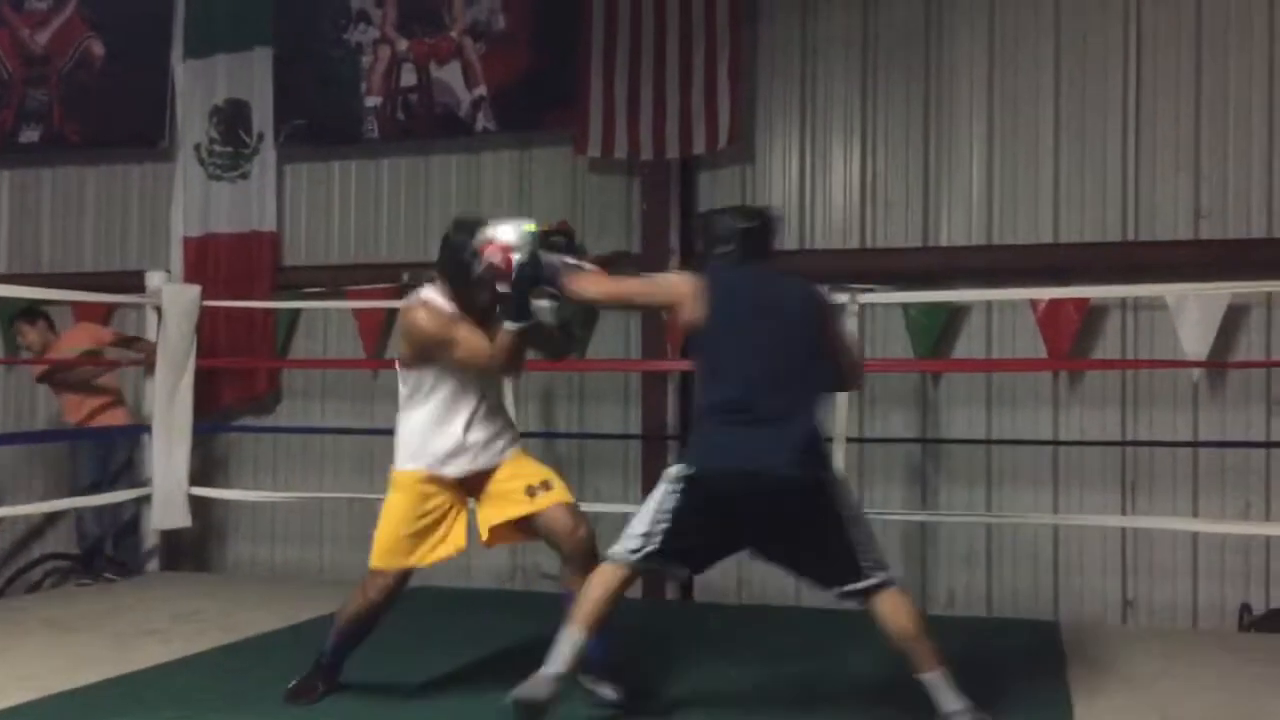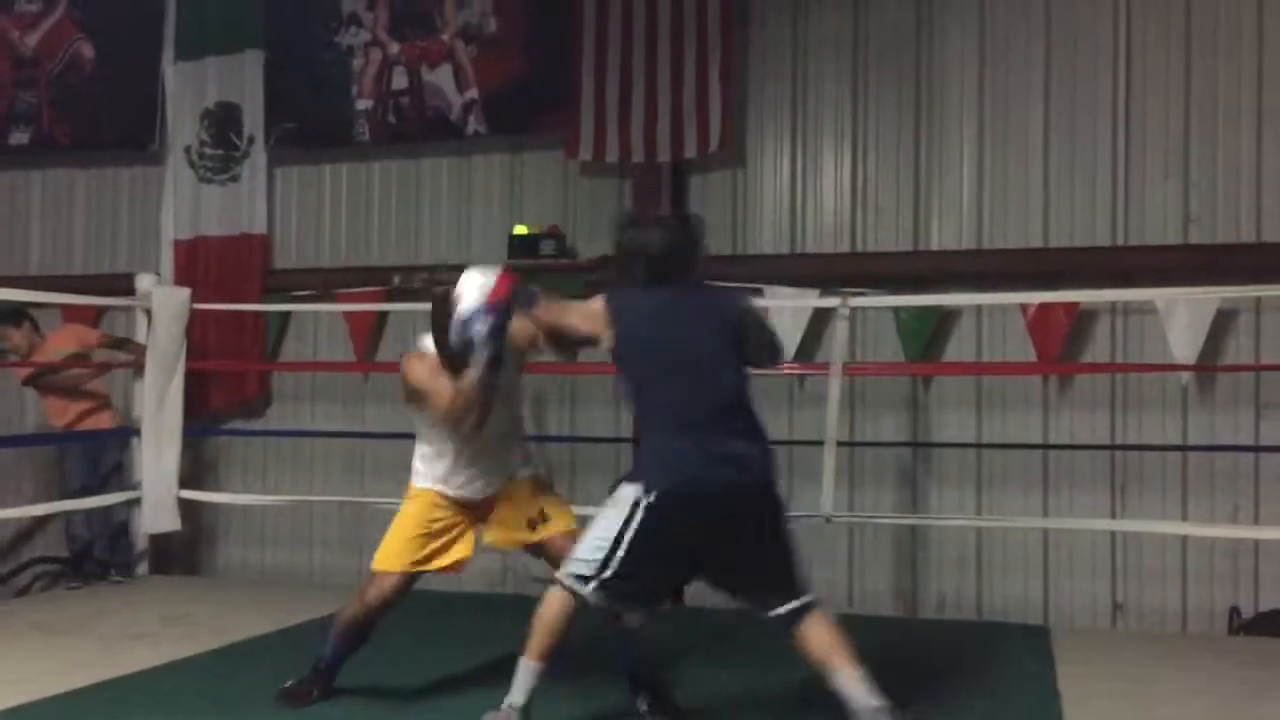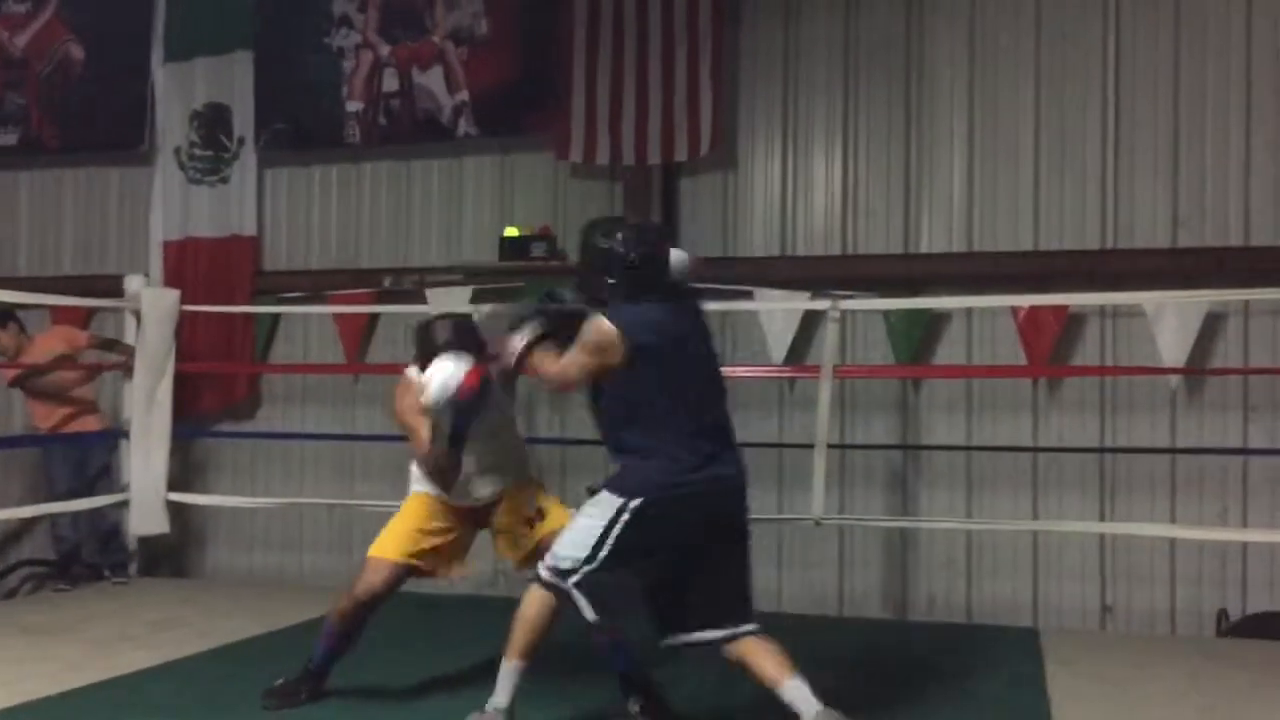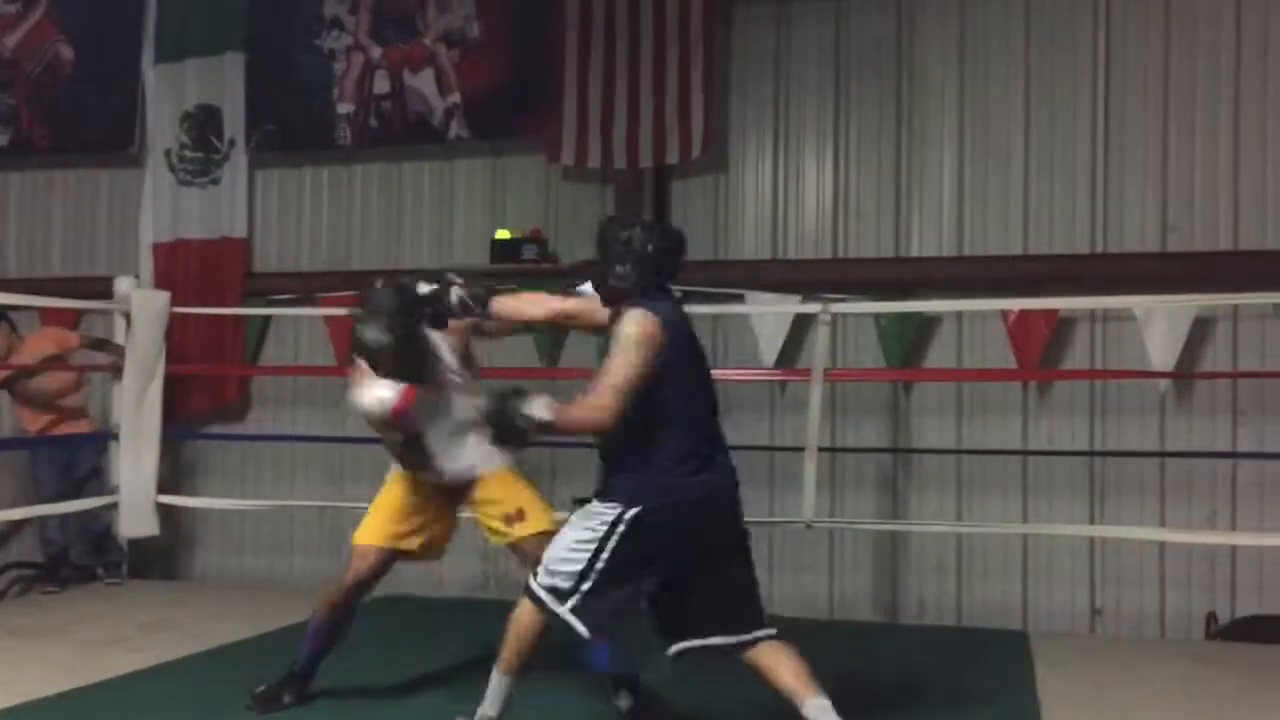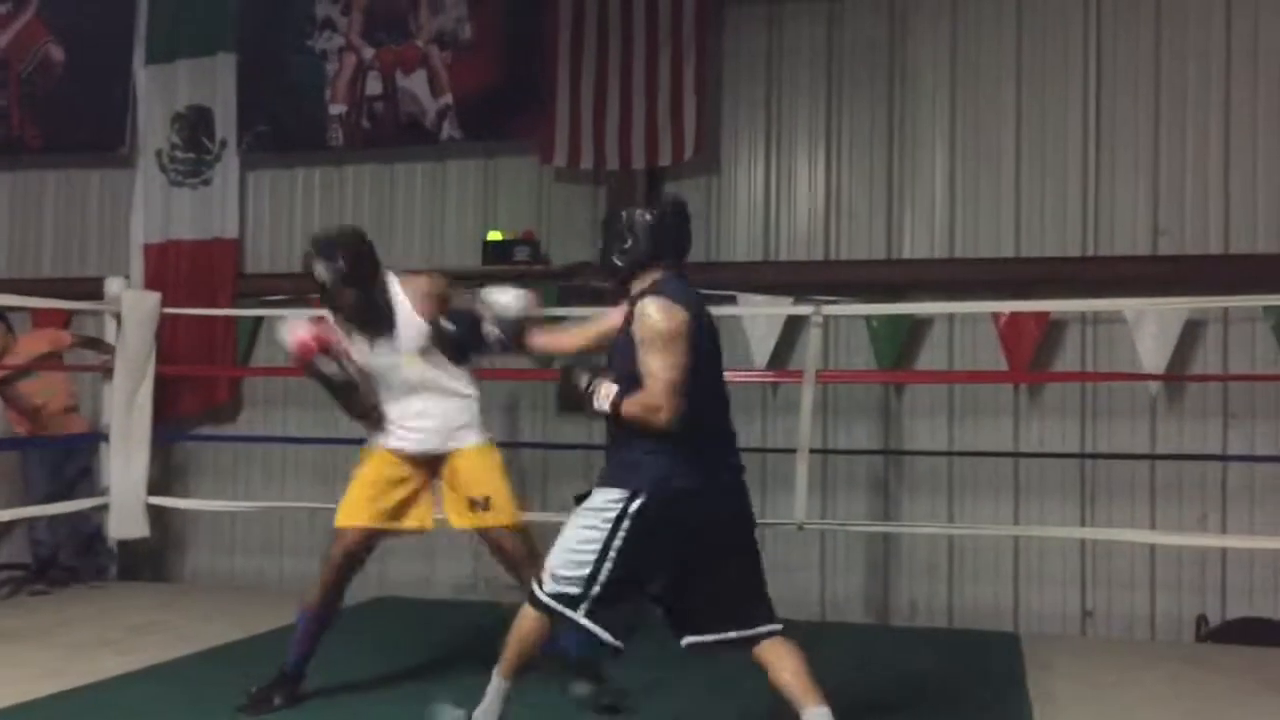
dt=0.1s
person 1, frame 1
left shoulder: (698, 289)
right shoulder: (808, 299)
left elbow: (604, 290)
right elbow: (847, 373)
left wrist: (556, 267)
left hip: (716, 471)
right hip: (801, 472)
left knee: (622, 562)
right knee: (872, 585)
left ankle: (551, 677)
person 1, frame 2
left shoulder: (614, 308)
right shoulder: (726, 305)
left elbow: (550, 316)
right elbow: (768, 354)
left hip: (670, 487)
right hip: (747, 480)
left knee: (571, 581)
right knee: (795, 609)
person 1, frame 3
left shoulder: (609, 326)
right shoulder: (680, 303)
left elbow: (558, 374)
left wrist: (521, 347)
left hip: (655, 491)
right hip: (719, 490)
left knee: (553, 578)
right knee: (730, 631)
person 1, frame 4
left shoulder: (640, 322)
right shoulder: (652, 309)
left elbow: (600, 415)
right elbow: (553, 306)
left wrist: (535, 412)
right wrist: (474, 301)
left hip: (647, 499)
right hip: (712, 501)
left knee: (542, 594)
right knee: (748, 636)
person 1, frame 5
left shoulder: (657, 309)
right shoulder: (674, 301)
left elbow: (662, 410)
right elbow: (579, 338)
left wrist: (601, 393)
right wrist: (512, 336)
left hip: (651, 492)
right hip: (717, 493)
left knee: (546, 596)
right knee: (757, 629)
person 2, frame 1
left shoulder: (491, 302)
right shoulder: (424, 315)
right elbow: (497, 360)
right wrist: (513, 295)
left hip: (496, 455)
right hip: (425, 468)
left knee: (579, 541)
right knee: (380, 588)
left ankle: (598, 668)
right ankle: (325, 667)
person 2, frame 2
left shoulder: (508, 339)
right shoulder: (420, 365)
right elbow: (464, 413)
right wrist: (484, 348)
left hip: (509, 481)
right hip: (440, 492)
right knee: (379, 594)
right ankle: (321, 674)
person 2, frame 3
left shoulder: (497, 365)
right shoulder: (409, 390)
right elbow: (442, 477)
right wrist: (451, 419)
left hip: (509, 489)
right hip: (439, 496)
right knee: (366, 592)
right ankle: (311, 675)
person 2, frame 4
left shoulder: (452, 338)
right shoulder: (367, 376)
right elbow: (417, 462)
right wrist: (396, 430)
left hip: (486, 468)
right hip: (418, 479)
right knee: (353, 580)
right ankle: (298, 677)
person 2, frame 5
left shoulder: (419, 294)
right shoulder: (331, 332)
left elbow: (474, 339)
right elbow: (369, 416)
right wrist: (330, 375)
left hip: (462, 442)
right hip: (396, 448)
left knee: (518, 553)
right knee: (340, 559)
left ankle: (578, 661)
right ankle: (289, 676)
person 3, frame 1
left shoulder: (84, 332)
right shoulder: (43, 365)
left elbow: (126, 341)
right elbow: (75, 379)
left wrist: (153, 350)
right wrist: (107, 366)
left hip: (119, 425)
right hip: (85, 433)
left knee: (121, 494)
right knee: (88, 497)
left ankle: (125, 561)
right ankle: (92, 564)
person 3, frame 2
left shoulder: (70, 334)
right shoulder: (28, 369)
left elbow: (114, 342)
right elbow: (60, 383)
left wrist: (143, 352)
right wrist: (97, 371)
left hip: (105, 428)
right hip: (72, 437)
left knee: (113, 496)
right knee: (78, 500)
left ankle: (120, 563)
right ankle: (82, 567)
person 3, frame 3
left shoulder: (58, 335)
left elbow: (103, 343)
right elbow: (46, 389)
left wrist: (135, 354)
right wrist: (82, 377)
left hip: (92, 431)
right hip: (57, 439)
left knee: (101, 498)
right knee: (63, 502)
left ankle: (116, 562)
right ankle: (68, 568)
person 3, frame 4
left shoulder: (49, 337)
left elbow: (93, 343)
right elbow: (32, 395)
left wrist: (128, 355)
right wrist: (69, 388)
left hip: (80, 433)
right hip: (45, 442)
left knee: (91, 499)
right knee: (51, 505)
left ankle: (110, 562)
right ankle: (57, 571)
person 3, frame 5
left shoulder: (43, 339)
left elbow: (86, 342)
right wrist: (45, 419)
left hip: (73, 435)
right hip: (36, 441)
left knee: (82, 502)
right knee: (39, 506)
left ankle: (95, 566)
right ankle: (45, 571)
